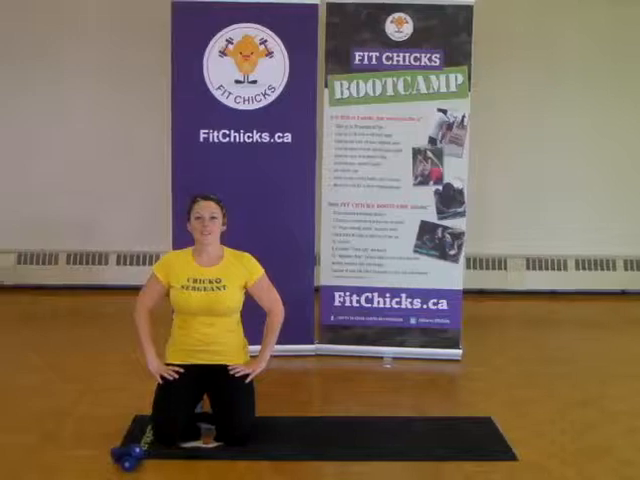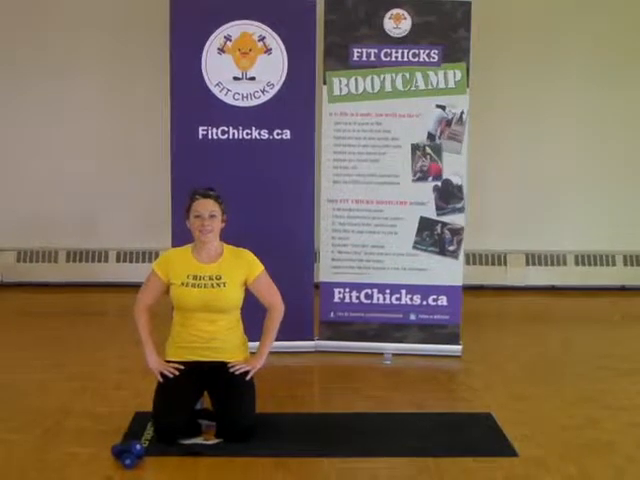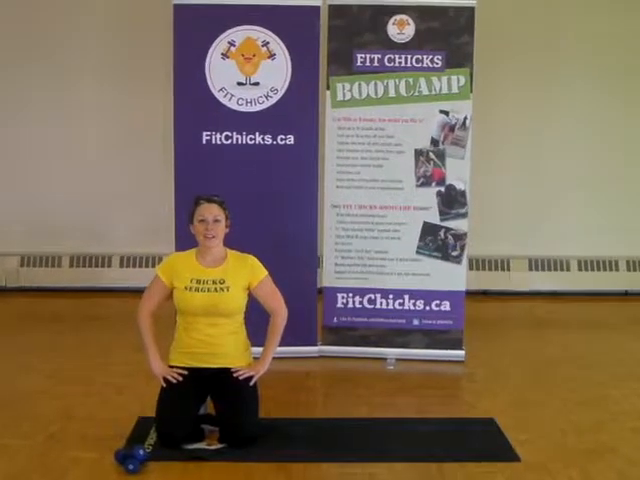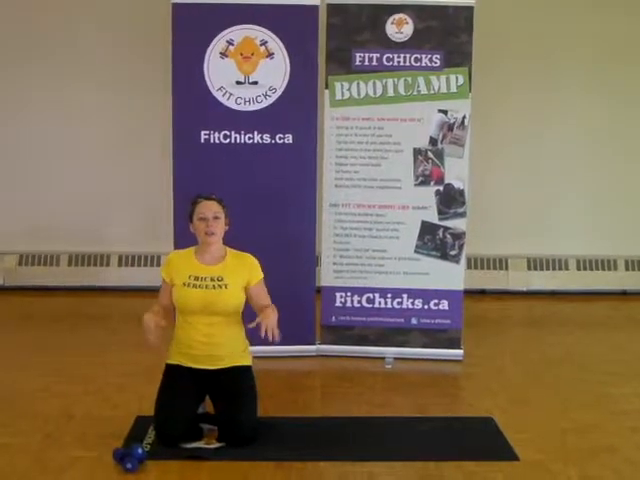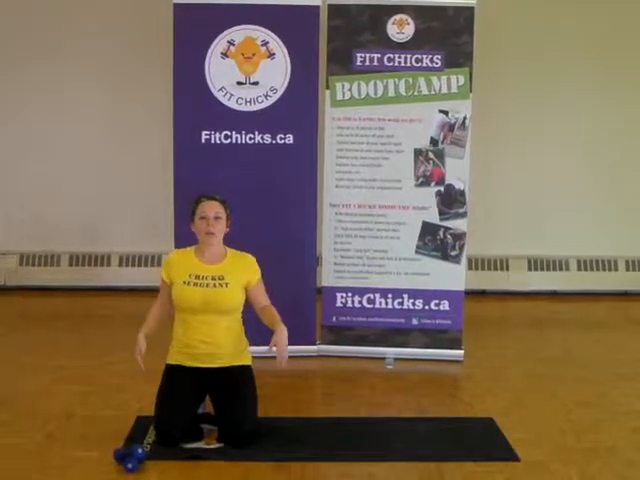
dt=1s
person 1, frame 1
left shoulder: (244, 263)
right shoulder: (171, 263)
left elbow: (275, 309)
right elbow: (142, 307)
left wrist: (262, 359)
right wrist: (151, 358)
left hip: (230, 361)
right hip: (182, 360)
left knee: (238, 434)
right knee: (165, 434)
left ankle: (218, 405)
right ankle: (191, 411)
person 1, frame 2
left shoulder: (243, 260)
right shoulder: (171, 260)
left elbow: (276, 306)
right elbow: (142, 306)
left wrist: (261, 356)
right wrist: (151, 355)
left hip: (230, 358)
right hip: (182, 358)
left knee: (239, 431)
right knee: (166, 431)
left ankle: (219, 403)
right ankle: (191, 405)
person 1, frame 3
left shoulder: (247, 264)
right shoulder: (174, 264)
left elbow: (279, 311)
right elbow: (145, 310)
left wrist: (264, 361)
right wrist: (155, 360)
left hip: (233, 364)
right hip: (185, 363)
left knee: (243, 436)
right knee: (170, 435)
left ankle: (220, 413)
right ankle: (196, 412)
person 1, frame 4
left shoulder: (246, 263)
right shoulder: (175, 261)
left elbow: (264, 307)
right elbow: (166, 308)
left wrist: (269, 314)
right wrist: (152, 317)
left hip: (232, 362)
right hip: (184, 361)
left knee: (241, 434)
right knee: (168, 434)
left ankle: (218, 413)
right ankle: (195, 407)
person 1, frame 5
left shoulder: (246, 263)
right shoulder: (175, 261)
left elbow: (263, 305)
right elbow: (164, 304)
left wrist: (279, 329)
right wrist: (143, 334)
left hip: (232, 362)
right hip: (184, 361)
left knee: (242, 435)
right knee: (168, 434)
left ankle: (221, 409)
right ankle: (194, 410)
